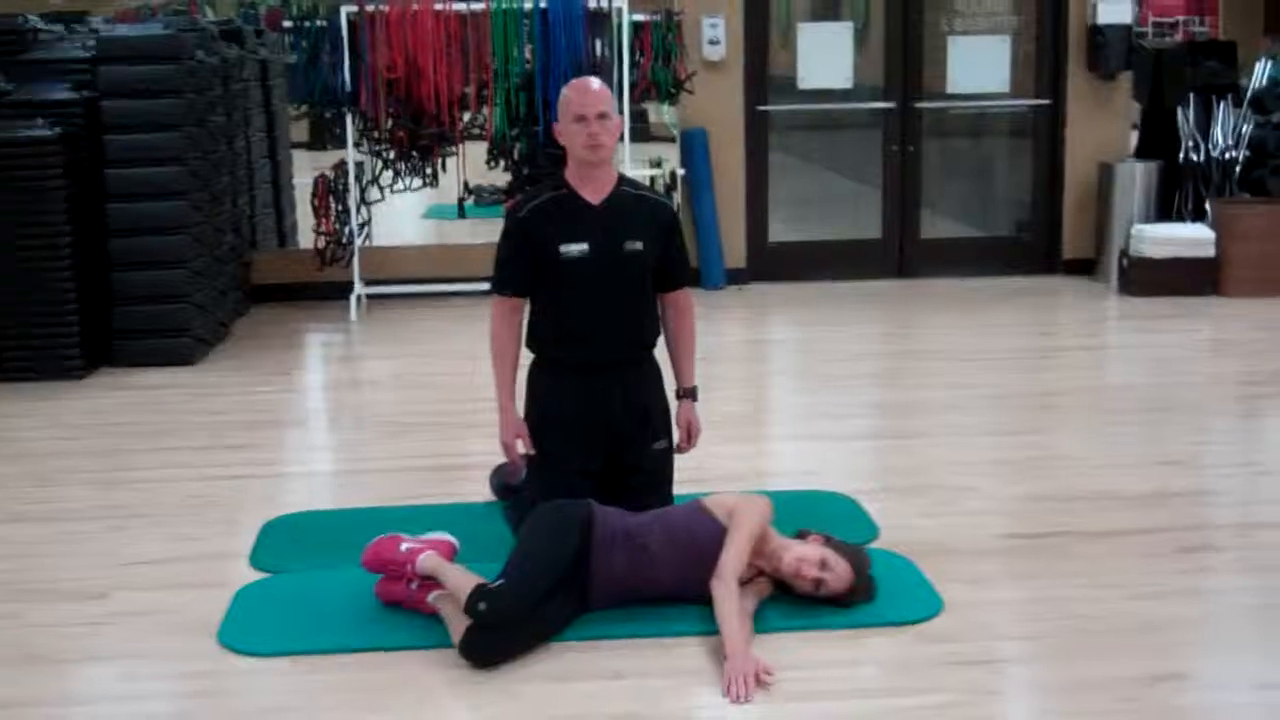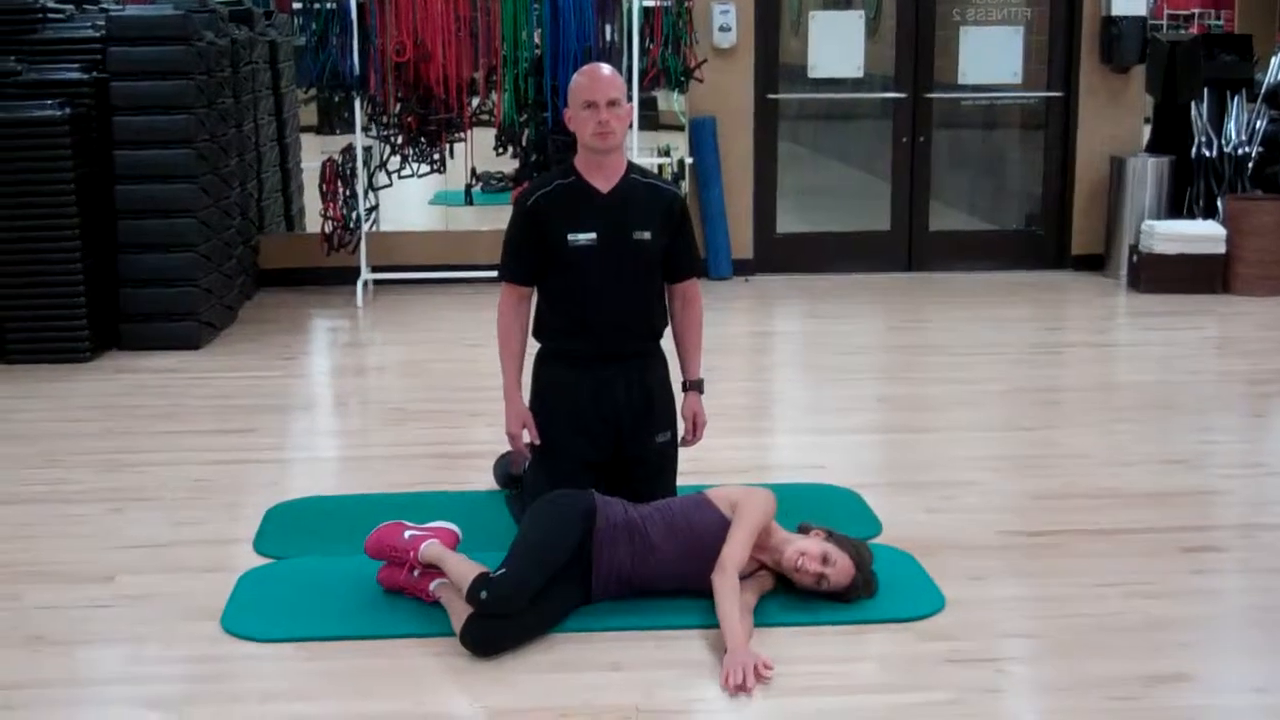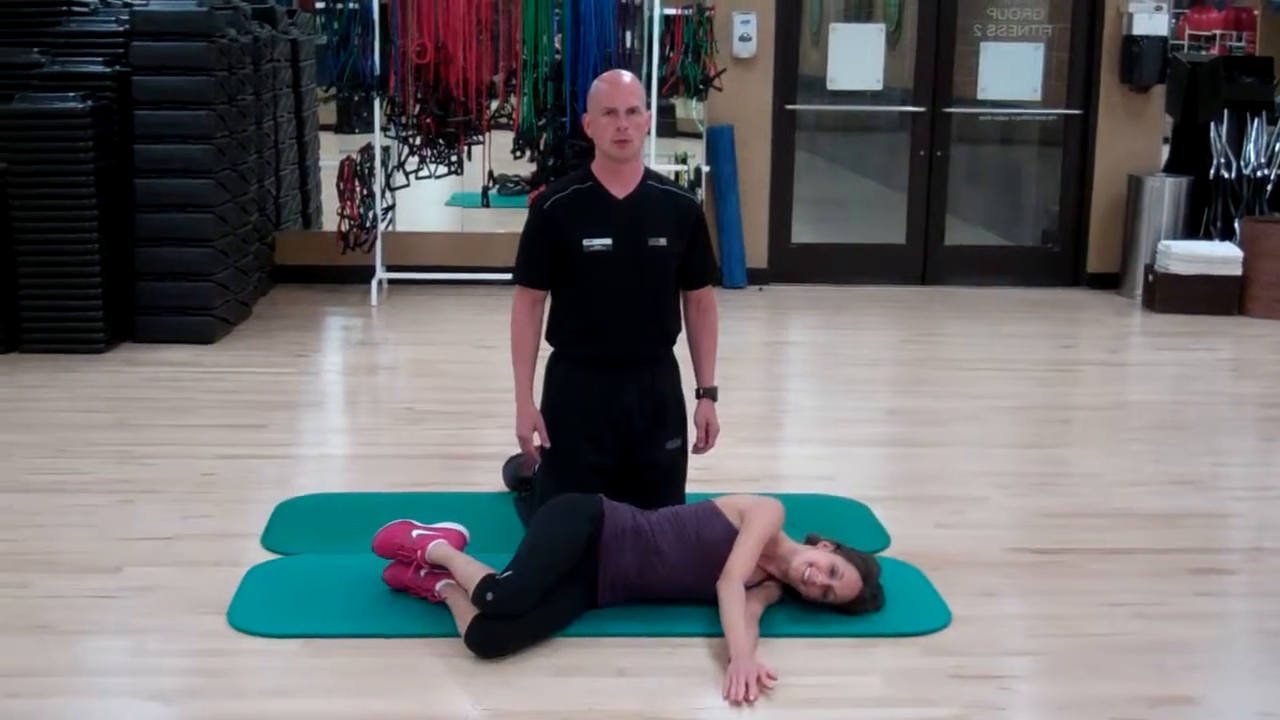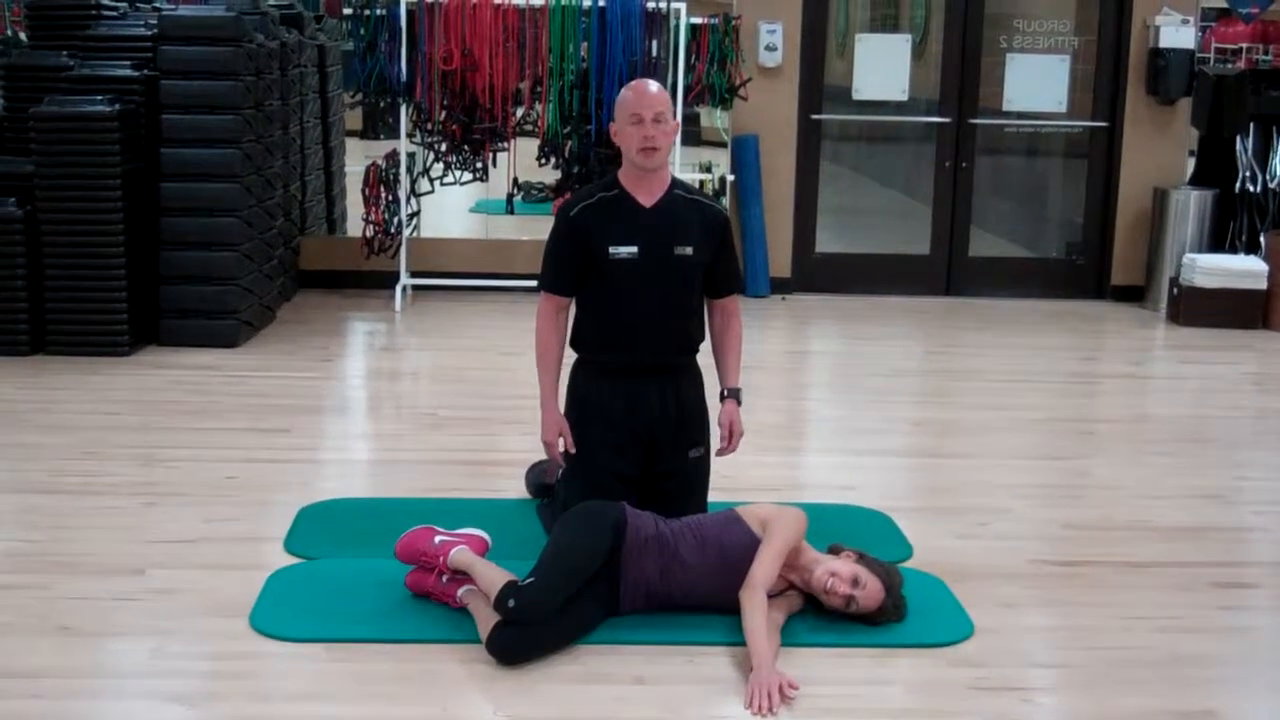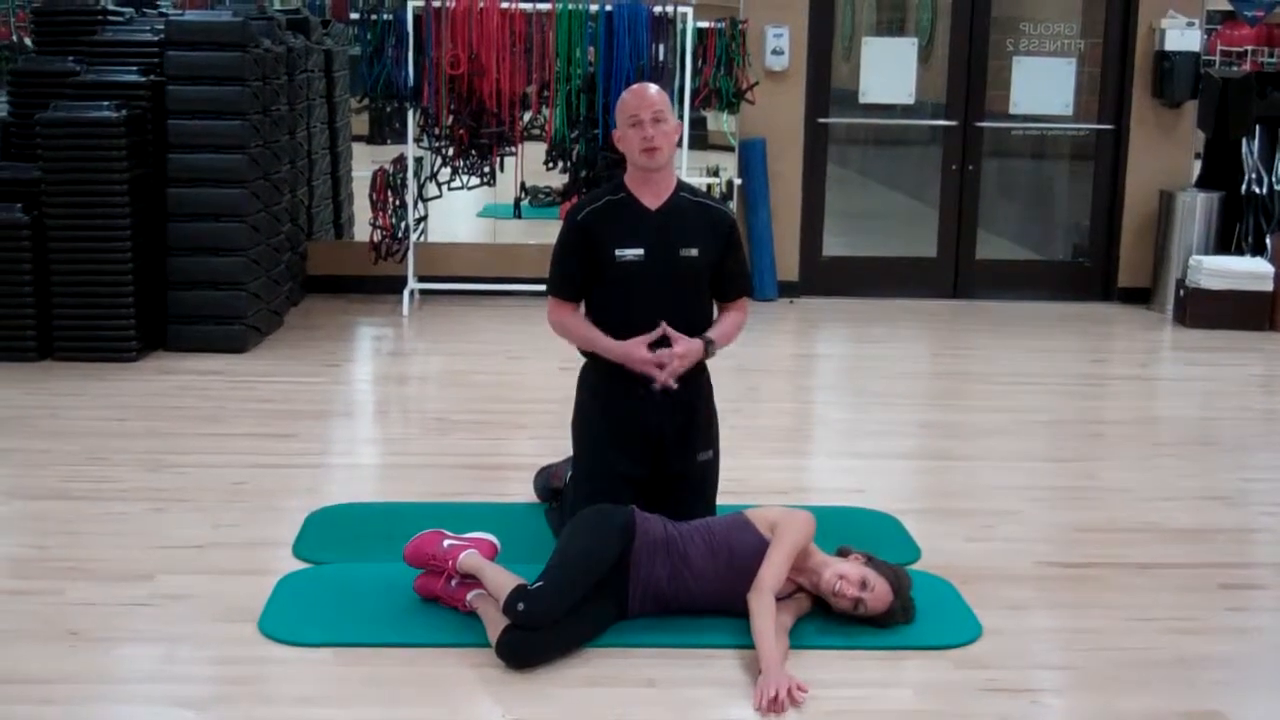
dt=0.7s
person 1, frame 1
left shoulder: (760, 585)
right shoulder: (756, 510)
left elbow: (735, 604)
right elbow: (722, 579)
left wrist: (741, 651)
right wrist: (738, 654)
left hip: (587, 592)
right hip: (577, 531)
left knee: (484, 648)
right knee: (497, 609)
left ankle: (431, 592)
right ankle: (423, 558)
person 1, frame 2
left shoulder: (761, 581)
right shoulder: (761, 502)
left elbow: (738, 600)
right elbow: (723, 571)
left wrist: (739, 646)
right wrist: (738, 649)
left hip: (589, 585)
right hip: (579, 520)
left knee: (484, 638)
right knee: (500, 596)
left ankle: (432, 581)
right ankle: (425, 543)
person 1, frame 3
left shoulder: (768, 590)
right shoulder: (768, 511)
left elbow: (743, 610)
right elbow: (730, 581)
left wrist: (743, 657)
right wrist: (741, 657)
left hip: (595, 589)
right hip: (588, 523)
right knee: (506, 598)
left ankle: (438, 581)
right ankle: (433, 545)
person 1, frame 4
left shoulder: (791, 599)
right shoulder: (791, 520)
left elbow: (764, 616)
right elbow: (752, 590)
left wrist: (763, 667)
right wrist: (763, 666)
left hip: (618, 596)
right hip: (609, 530)
left knee: (510, 647)
right knee: (527, 605)
left ankle: (462, 588)
right ankle: (455, 551)
person 1, frame 5
left shoulder: (798, 603)
right shoulder: (800, 524)
left elbow: (774, 623)
right elbow: (759, 593)
left wrist: (773, 670)
right wrist: (772, 670)
left hip: (625, 601)
right hip: (619, 535)
right knee: (535, 609)
left ankle: (467, 591)
right ankle: (464, 556)
person 2, frame 1
left shoulder: (654, 211)
right shoulder: (531, 215)
left elbow: (676, 303)
right elbow: (507, 312)
left wrist: (687, 393)
right wrist: (507, 407)
left hip: (638, 387)
right hip: (561, 390)
right ankle: (515, 482)
person 2, frame 2
left shoulder: (664, 200)
right shoulder: (538, 202)
left elbow: (684, 294)
right elbow: (515, 300)
left wrist: (693, 386)
right wrist: (513, 397)
left hip: (644, 378)
right hip: (565, 380)
right ankle: (520, 472)
person 2, frame 3
left shoulder: (681, 207)
right shoulder: (555, 207)
left elbow: (699, 302)
right elbow: (529, 302)
left wrist: (707, 393)
right wrist: (524, 399)
left hip: (656, 385)
right hip: (576, 384)
right ankle: (531, 477)
person 2, frame 4
left shoulder: (707, 216)
right shoulder: (581, 214)
left elbow: (724, 308)
right elbow: (552, 309)
left wrist: (731, 393)
right wrist: (550, 406)
left hip: (679, 392)
right hip: (600, 391)
right ankle: (555, 481)
person 2, frame 5
left shoulder: (714, 218)
right shoulder: (589, 217)
left elbow: (735, 307)
right elbow: (561, 310)
left wrist: (703, 345)
right wrist: (617, 350)
left hip: (688, 394)
right hip: (609, 392)
right ankle: (564, 485)
